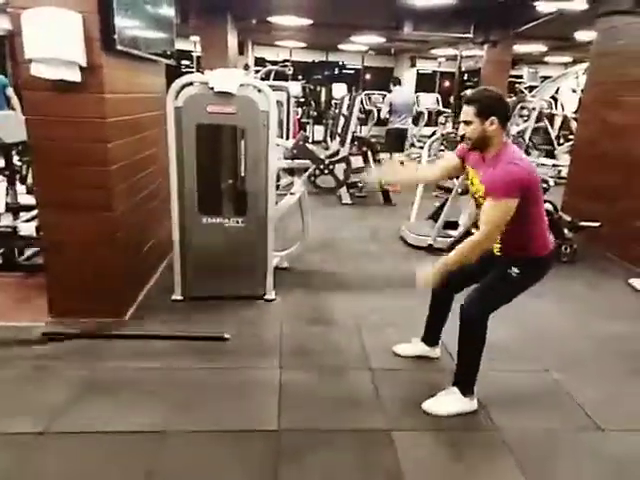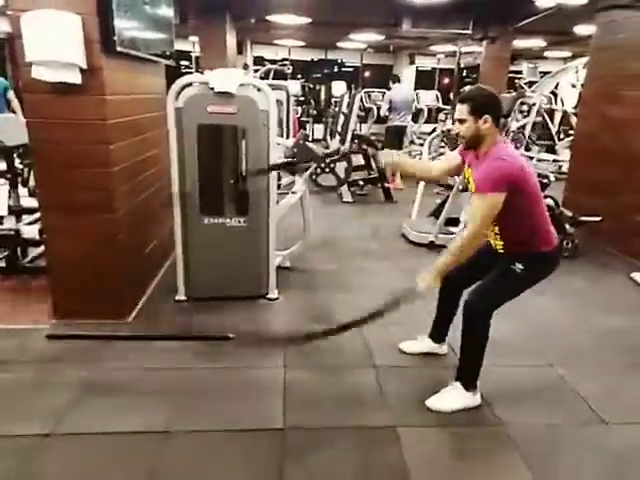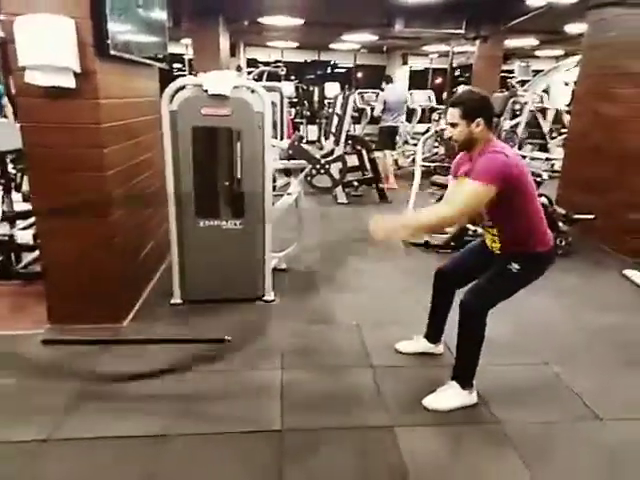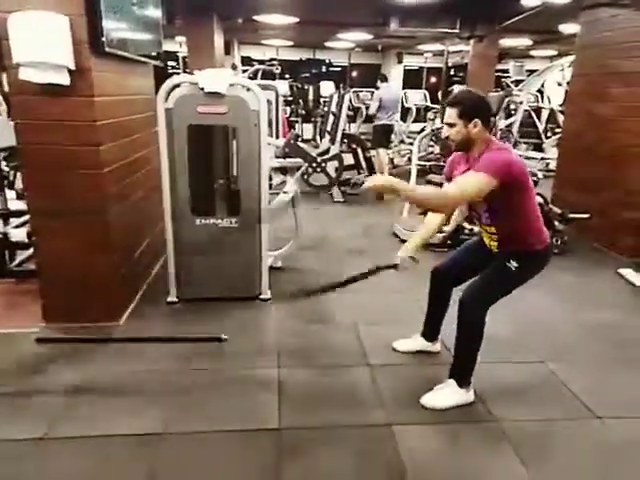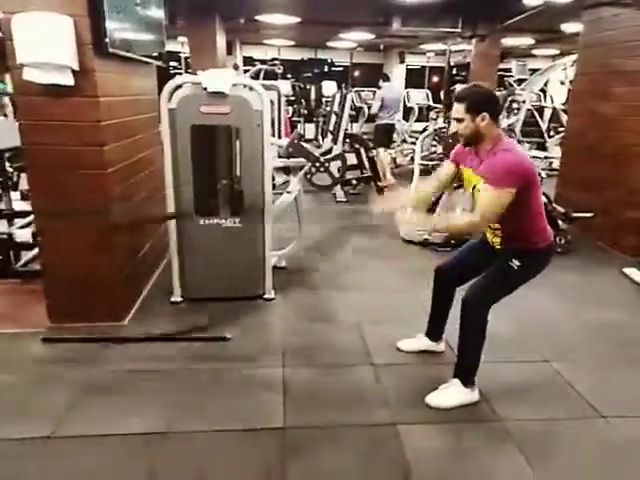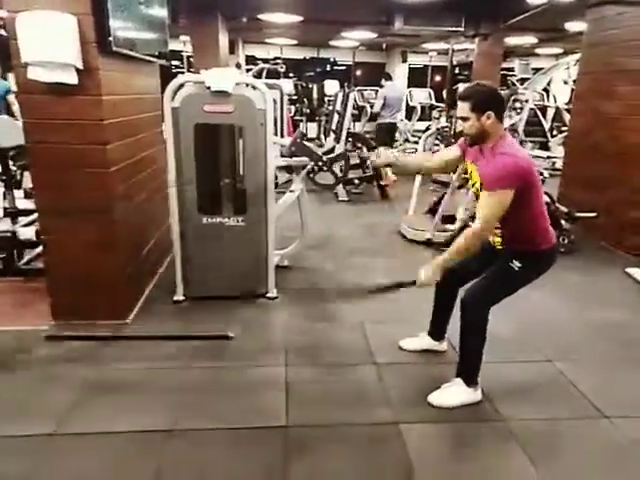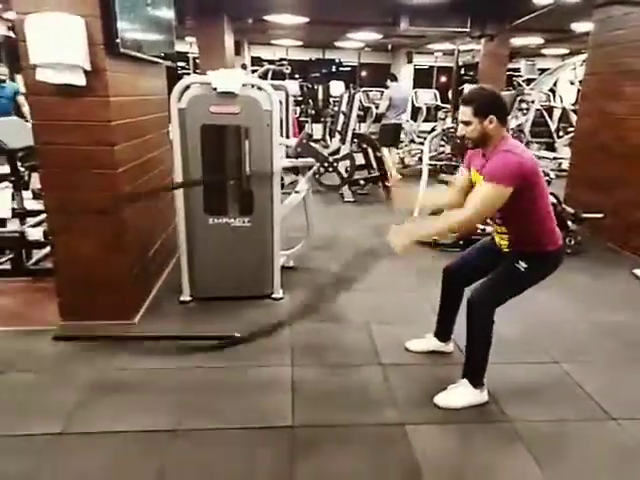
dt=0.1s
person 1, frame 1
left shoulder: (509, 172)
right shoulder: (473, 151)
left elbow: (484, 236)
right elbow: (431, 173)
left wrist: (439, 268)
right wrist: (386, 174)
left hip: (529, 257)
right hip: (499, 246)
left knee: (473, 310)
right knee: (443, 282)
left ankle: (463, 394)
right ankle: (429, 344)
person 1, frame 2
left shoulder: (496, 166)
right shoulder: (473, 149)
left elbow: (475, 233)
right elbow: (435, 170)
left wrist: (435, 271)
right wrist: (398, 162)
left hip: (534, 253)
right hip: (503, 241)
left knee: (477, 305)
right knee: (453, 279)
left ankle: (467, 389)
right ankle: (436, 340)
person 1, frame 3
left shoulder: (497, 163)
right shoulder: (465, 158)
left elbow: (457, 214)
right elbow: (449, 206)
left wrist: (396, 225)
right wrist: (409, 224)
left hip: (530, 252)
right hip: (498, 241)
left knee: (474, 303)
right knee: (445, 276)
left ankle: (463, 387)
right ankle: (432, 340)
person 1, frame 4
left shoulder: (499, 161)
right shoulder: (459, 158)
left elbow: (449, 201)
right elbow: (442, 210)
left wrist: (393, 185)
right wrist: (412, 244)
left hip: (527, 250)
right hip: (494, 239)
left knee: (472, 302)
right knee: (442, 275)
left ankle: (460, 386)
right ankle: (429, 338)
person 1, frame 5
left shoulder: (507, 161)
right shoulder: (468, 147)
left elbow: (479, 220)
right elbow: (435, 183)
left wrist: (423, 221)
right wrist: (399, 200)
left hip: (529, 249)
right hip: (498, 238)
left knee: (475, 300)
right knee: (447, 274)
left ankle: (465, 385)
right ankle: (433, 338)
person 1, frame 6
left shoulder: (507, 163)
right shoulder: (474, 144)
left elbow: (480, 229)
right elbow: (436, 163)
left wrist: (436, 266)
right wrist: (395, 160)
left hip: (532, 250)
right hip: (502, 239)
left knee: (475, 300)
right knee: (449, 276)
left ankle: (468, 385)
right ankle: (435, 337)
person 1, frame 7
left shoulder: (510, 162)
right shoulder: (477, 153)
left elbow: (470, 217)
right elbow: (454, 195)
left wrist: (414, 234)
right wrist: (419, 202)
left hip: (539, 252)
right hip: (506, 240)
left knee: (481, 300)
right knee: (454, 273)
left ankle: (474, 386)
right ankle: (442, 338)
